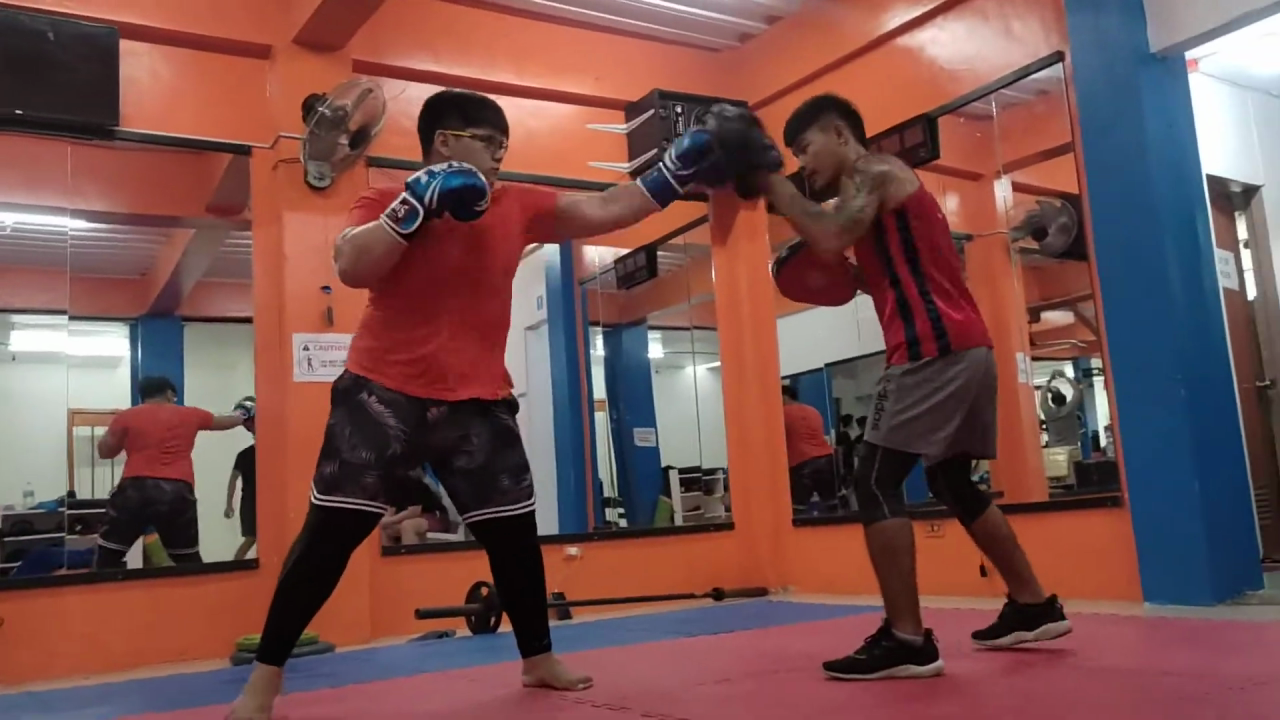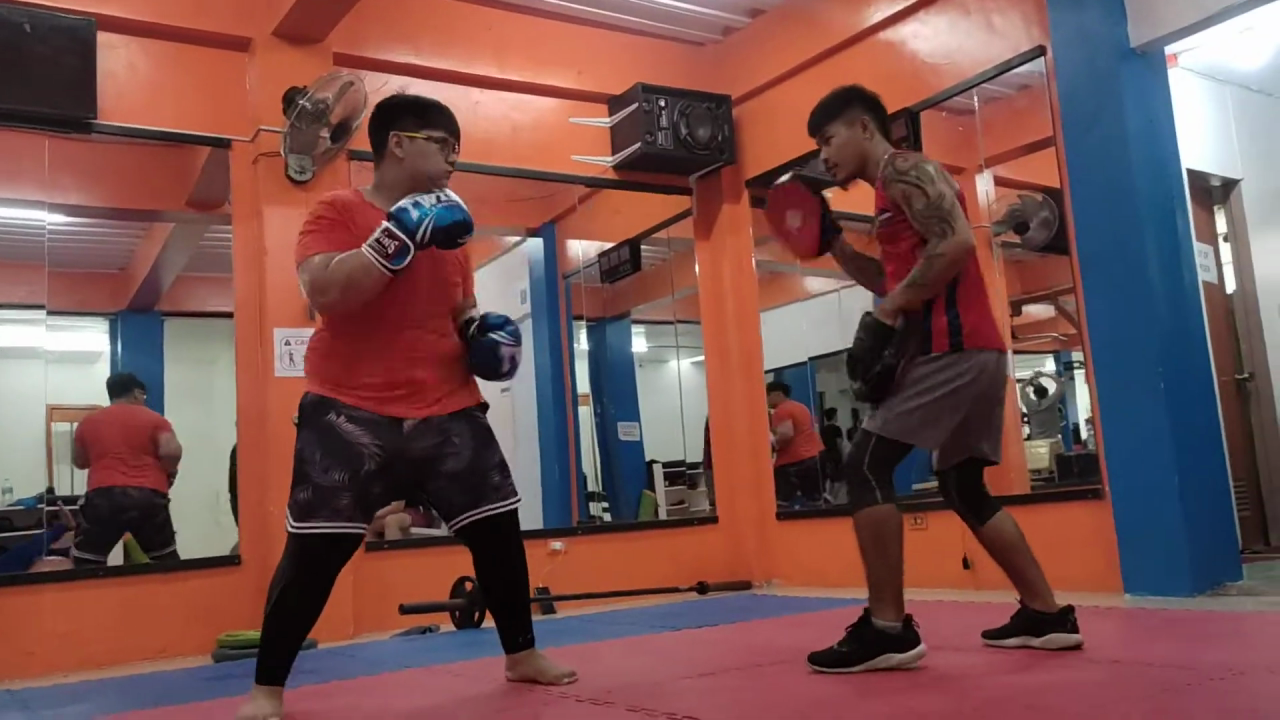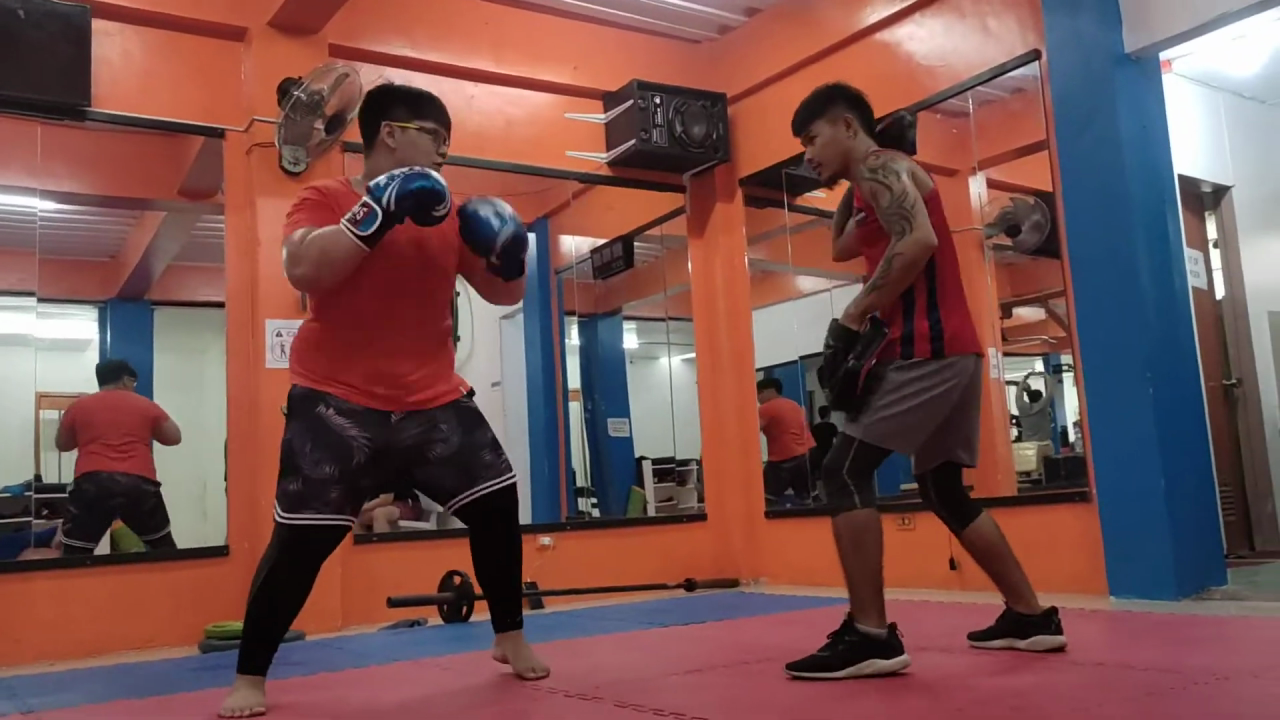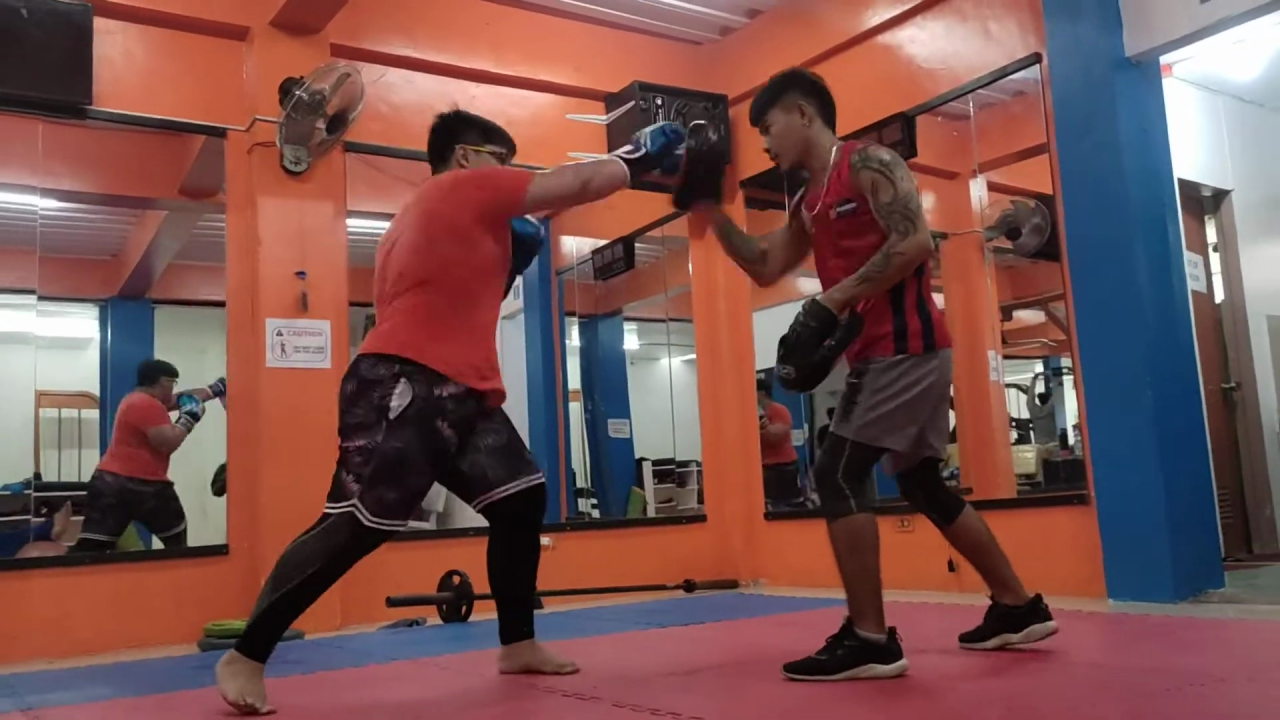
dt=0.3s
person 1, frame 1
left shoulder: (517, 208)
right shoulder: (383, 199)
left elbow: (604, 210)
right elbow: (352, 267)
left wrist: (675, 174)
right wrist: (417, 203)
left hip: (476, 402)
right hip: (382, 393)
left knee: (512, 531)
right knee: (333, 526)
left ankle: (538, 659)
person 1, frame 2
left shoulder: (450, 218)
right shoulder: (338, 212)
right elbow: (326, 292)
left wrist: (482, 335)
right wrist: (400, 234)
left hip: (447, 411)
right hip: (349, 411)
left knee: (498, 528)
right knee: (318, 547)
left ankle: (523, 657)
person 1, frame 3
left shoulder: (446, 212)
right shoulder: (326, 198)
left elbow: (506, 290)
right elbow: (304, 269)
left wrist: (506, 245)
right wrist: (377, 209)
left hip: (433, 401)
right hip: (337, 400)
left knee: (497, 504)
right knee: (303, 538)
left ankle: (510, 639)
person 1, frame 4
left shoulder: (458, 216)
right shoulder: (469, 184)
right elbow: (572, 183)
left wrist: (509, 264)
right wrist: (643, 153)
left hip: (458, 391)
right hip: (409, 382)
left knee: (520, 502)
right knee: (358, 524)
left ankle: (518, 644)
right ankle: (246, 656)
person 2, frame 1
left shoulder: (875, 171)
right shoulder: (878, 190)
left elbow: (827, 239)
left wrist: (768, 176)
left hip: (934, 352)
right hip: (966, 349)
left knee: (874, 480)
right knee: (951, 480)
left ankle: (907, 639)
right ankle: (1033, 605)
person 2, frame 2
left shoulder: (908, 170)
right shoulder: (894, 191)
left elbow: (956, 244)
right elbow: (890, 276)
left wrist: (887, 313)
right wrist: (831, 242)
left hip: (945, 348)
right hip: (980, 350)
left knee: (867, 466)
right knee: (962, 486)
left ankle: (887, 626)
right ankle: (1047, 614)
person 2, frame 3
left shoulder: (882, 168)
right shoulder: (876, 182)
left elbow: (918, 242)
right elbow: (842, 247)
left wrist: (855, 314)
right wrist: (846, 188)
left hip: (924, 351)
right hip: (955, 352)
left knee: (844, 471)
right knee: (943, 489)
left ankle: (870, 634)
right ankle: (1031, 615)
person 2, frame 4
left shoulder: (867, 162)
right shoulder: (811, 198)
left elbow: (917, 242)
right elbow: (764, 269)
left wrist: (835, 300)
right wrist: (710, 213)
left hip: (903, 346)
right hip: (902, 350)
left knee: (837, 472)
right knee: (926, 484)
left ankle: (869, 638)
right ankle: (1018, 606)
person 3, frame 1
left shoulder: (127, 417)
right shoulder: (189, 415)
left elbow: (105, 451)
right elbow: (225, 422)
right wrist: (243, 413)
left hip: (134, 490)
right hip: (176, 492)
left knee: (107, 558)
right knee: (189, 560)
person 3, frame 2
left shoulder: (89, 421)
right shoulder: (152, 418)
left elbow: (80, 462)
right elbow: (172, 452)
right wrist: (169, 473)
left hip: (102, 497)
right hip: (148, 497)
left knee: (85, 566)
right knee: (168, 560)
person 3, frame 3
left shoulder: (78, 407)
right shoulder: (146, 406)
left elbow: (62, 445)
right elbow: (173, 438)
left hip: (91, 484)
right hip: (138, 484)
left knee: (75, 553)
right knee: (163, 545)
person 3, frame 4
left shoulder: (134, 399)
right shoulder: (149, 406)
left elbow: (175, 400)
right elbow: (166, 443)
left wrist: (213, 389)
right wrist: (187, 418)
left hip: (107, 481)
right hip: (142, 485)
left knee: (88, 547)
right knee: (176, 541)
